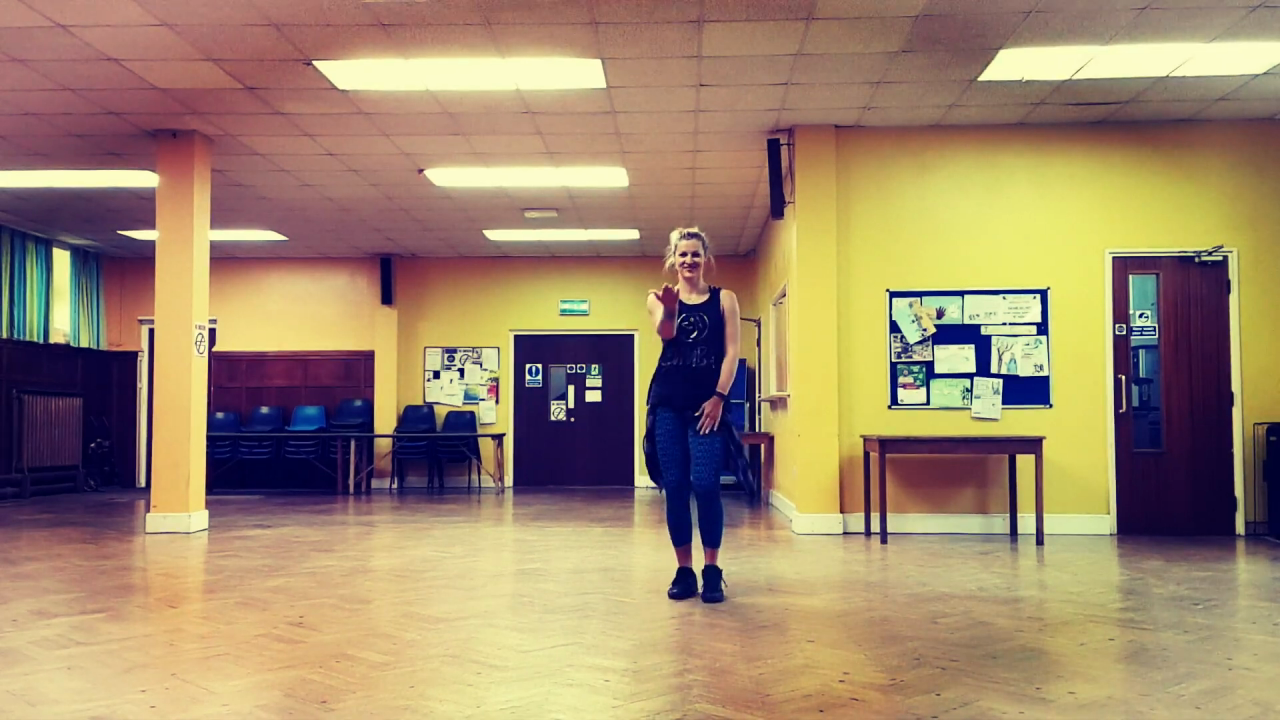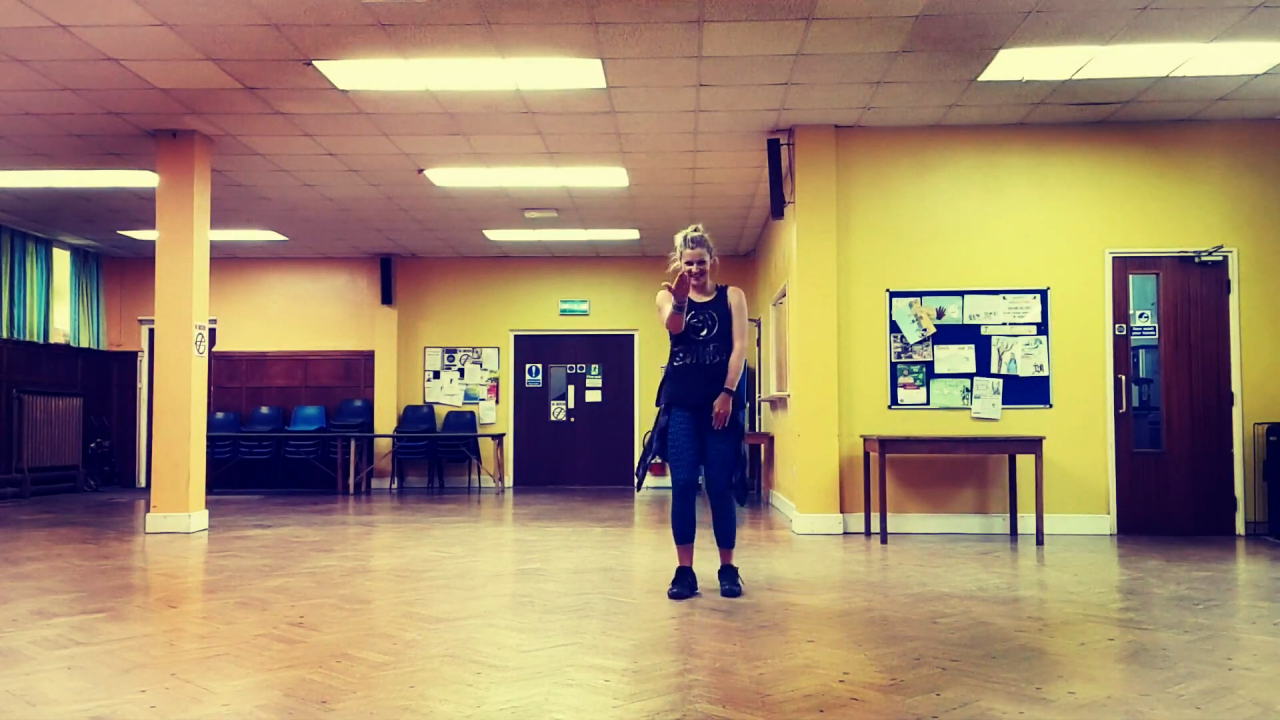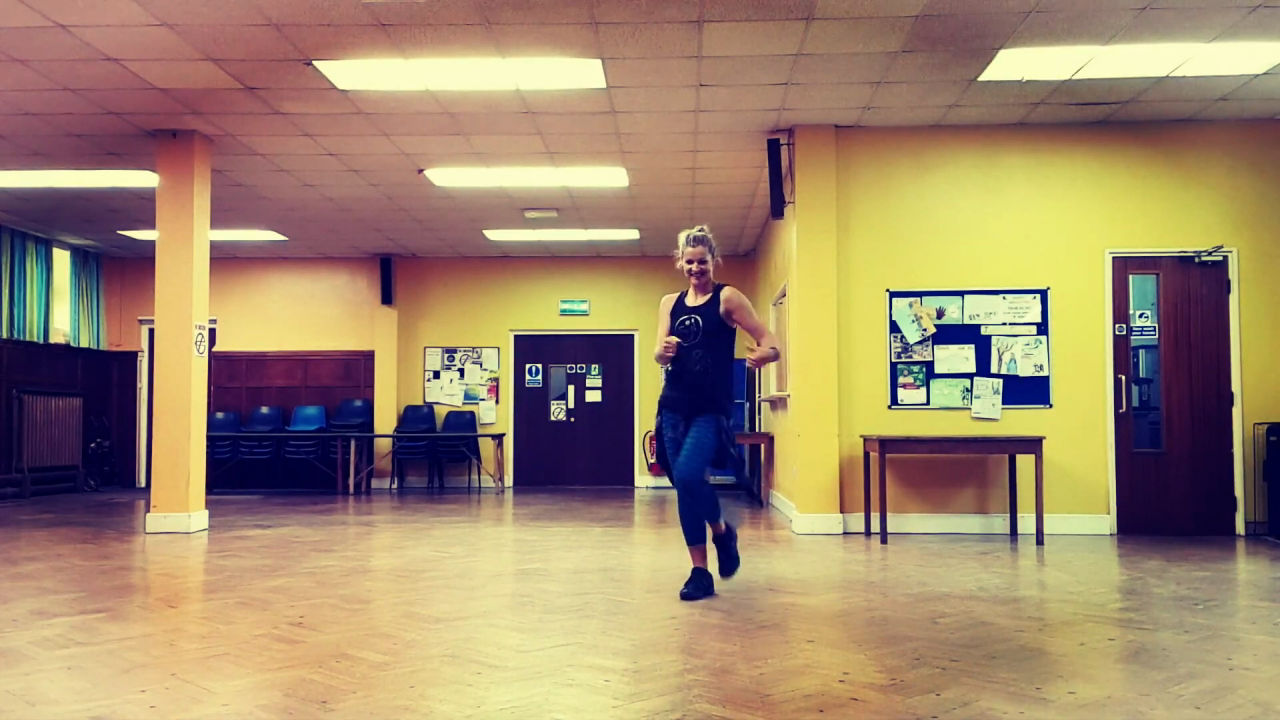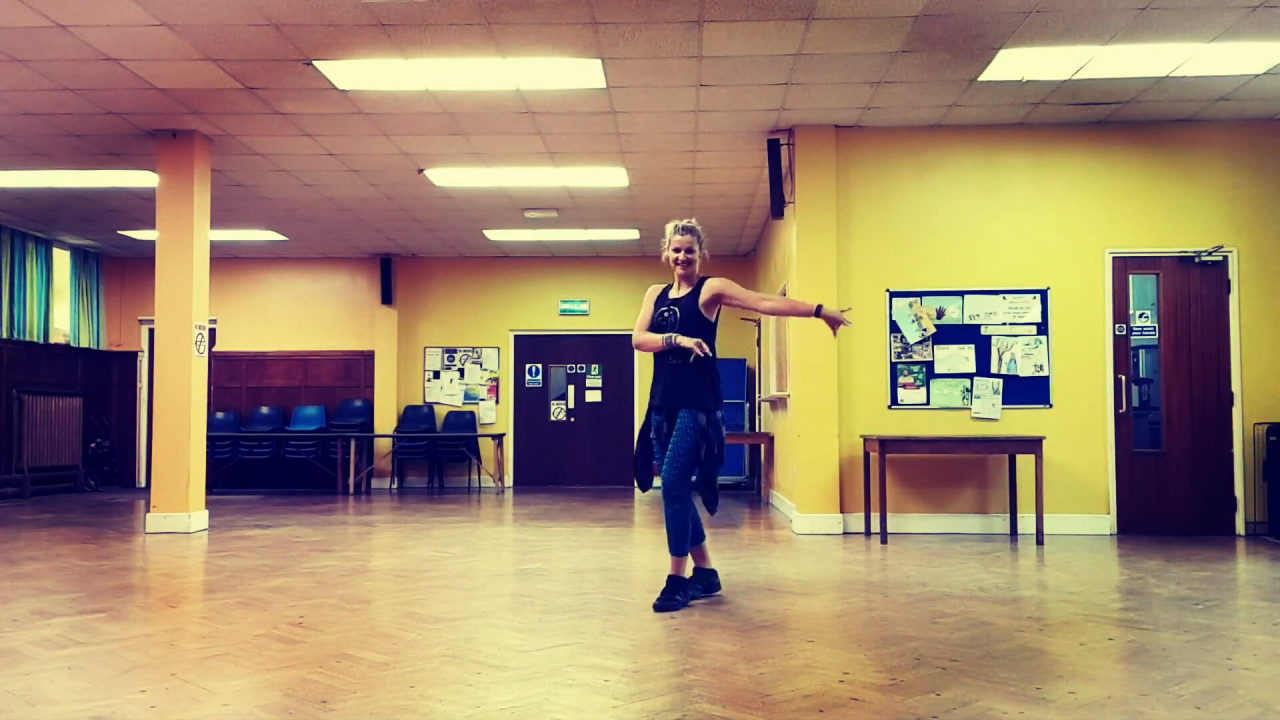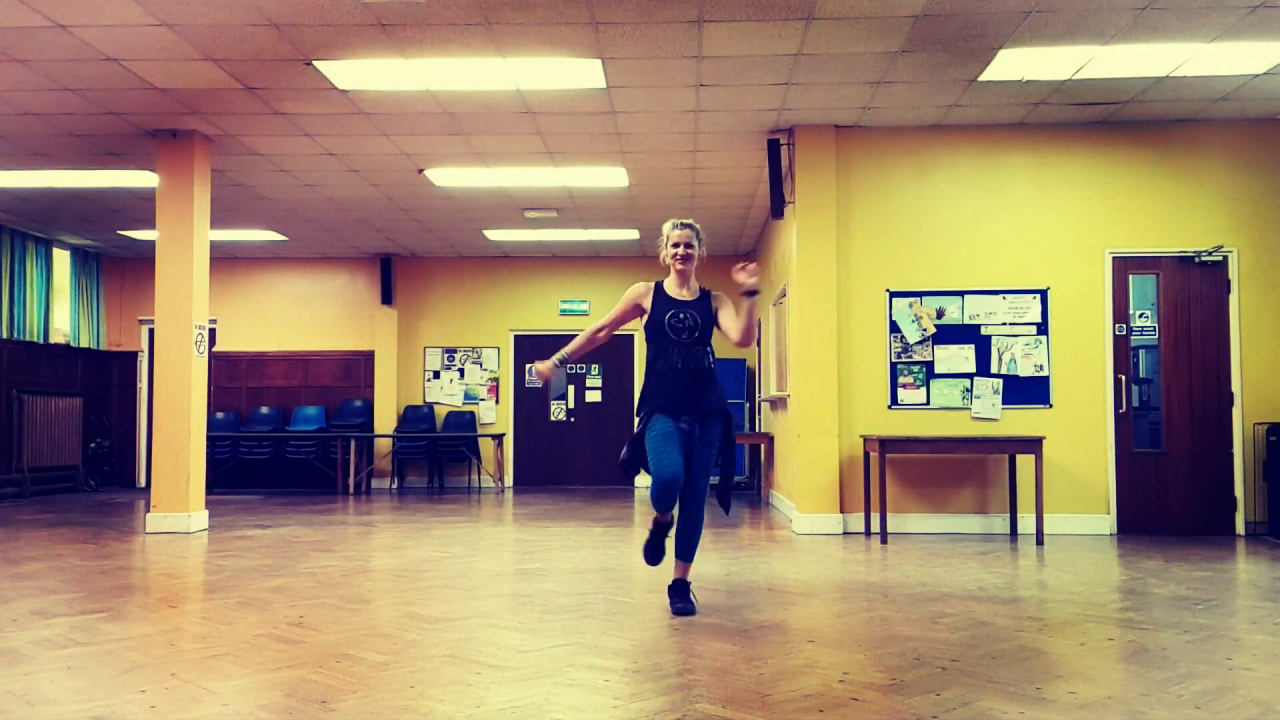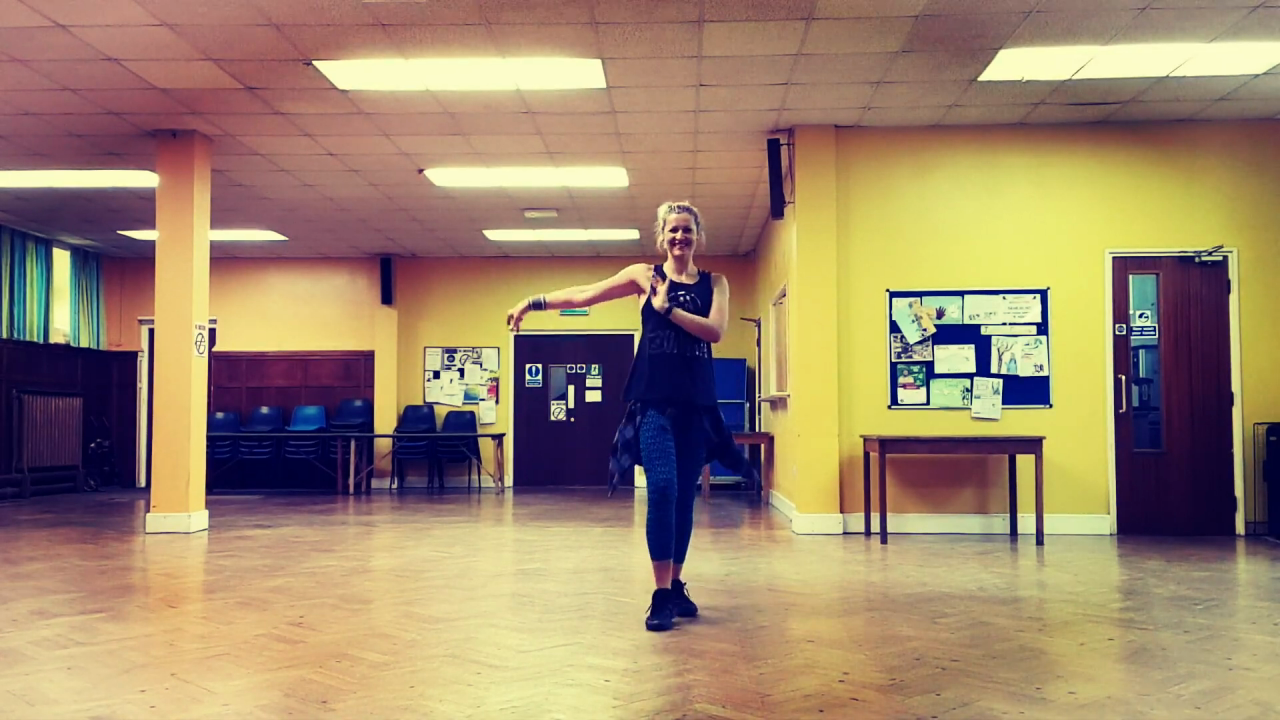
dt=0.5s
person 1, frame 1
left shoulder: (724, 299)
right shoulder: (659, 297)
left elbow: (732, 352)
right elbow: (665, 333)
left wrist: (719, 397)
right wrist: (669, 309)
left hip: (708, 401)
right hip: (668, 402)
left knee: (705, 486)
right knee: (675, 488)
left ankle: (711, 570)
right ankle: (684, 570)
person 1, frame 2
left shoulder: (732, 296)
right shoulder: (667, 296)
left elbow: (740, 347)
right elbow: (673, 326)
left wrist: (728, 393)
right wrist: (680, 300)
left hip: (719, 399)
right hip: (680, 401)
left knee: (720, 486)
right knee: (683, 485)
left ankle: (728, 569)
right ankle: (684, 570)
person 1, frame 3
left shoulder: (727, 298)
right shoulder: (670, 303)
left elbow: (764, 336)
right elbow: (659, 355)
left wrist: (766, 352)
right wrist: (663, 349)
left hip: (712, 405)
right hip: (674, 404)
left knee: (688, 475)
right knee: (683, 484)
left ankle: (722, 529)
right ankle: (700, 571)
person 1, frame 4
left shoulder: (711, 288)
right shoulder: (655, 294)
left elbow: (765, 302)
right elbow: (638, 339)
left wrist: (820, 311)
right wrist: (678, 339)
left hip: (697, 401)
right hip: (663, 402)
left knee: (675, 483)
right knee: (675, 487)
left ankle: (677, 579)
right ankle: (704, 571)
person 1, frame 5
left shoulder: (711, 299)
right shoulder: (646, 293)
left elbow: (743, 340)
right elbow: (599, 331)
left wrist: (748, 295)
right wrist: (557, 361)
left hip: (707, 406)
right hip: (662, 404)
left knee: (696, 493)
right knee: (669, 477)
left ankle: (681, 582)
right ankle: (661, 521)
person 1, frame 6
left shoulder: (714, 283)
right shoulder: (643, 275)
left elbow: (715, 331)
right elbow: (584, 295)
left wrist: (667, 309)
right wrist: (532, 302)
left hip: (696, 400)
right hip: (653, 398)
left knee: (684, 495)
right knee: (662, 489)
left ankle: (675, 584)
right ankle: (661, 593)
